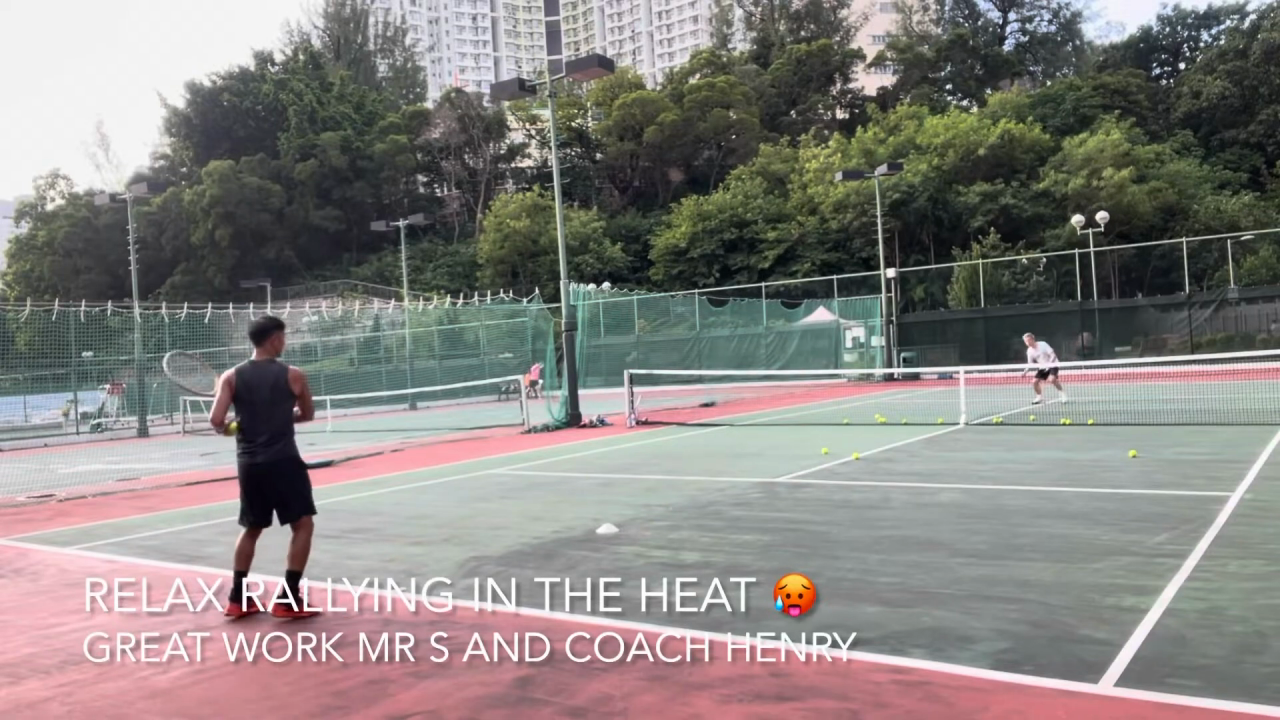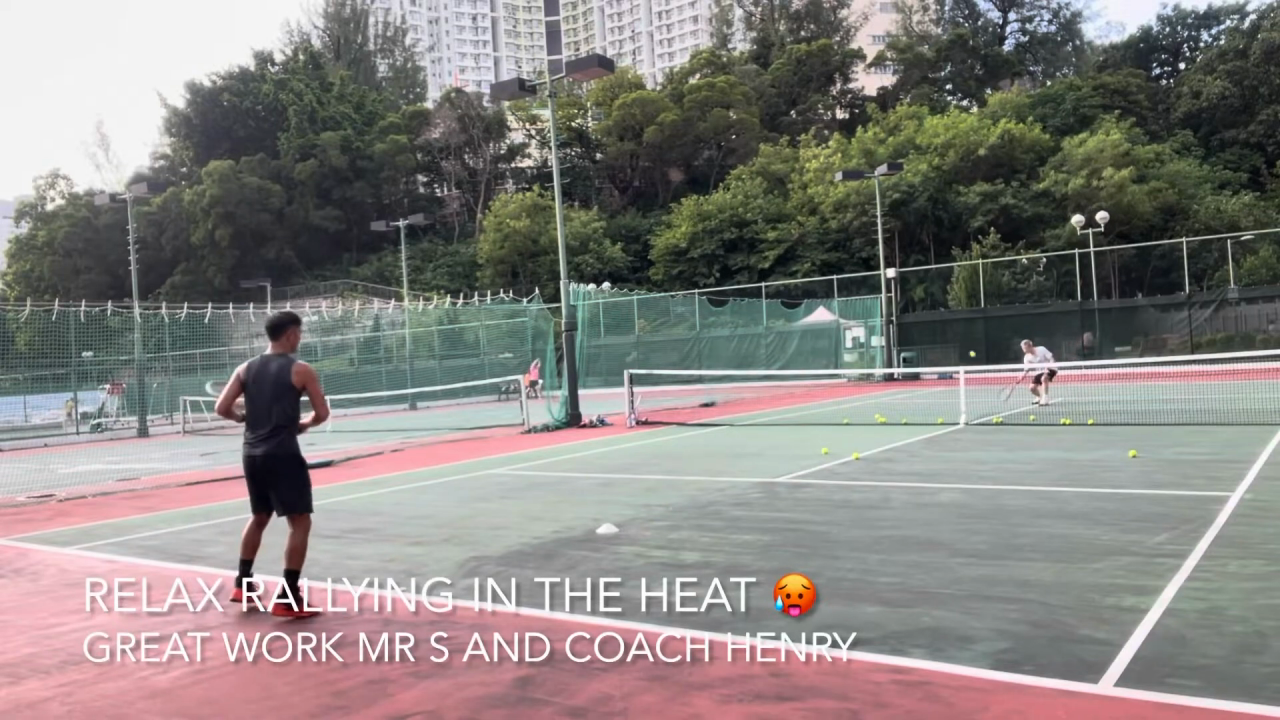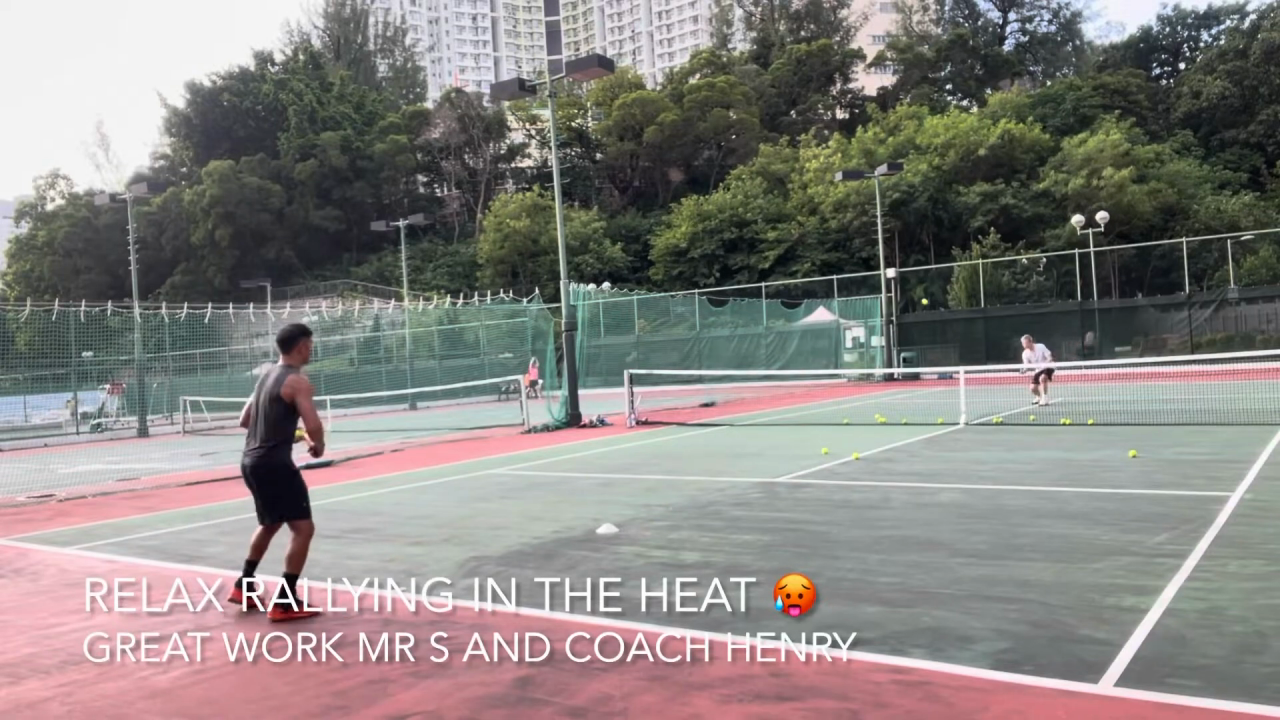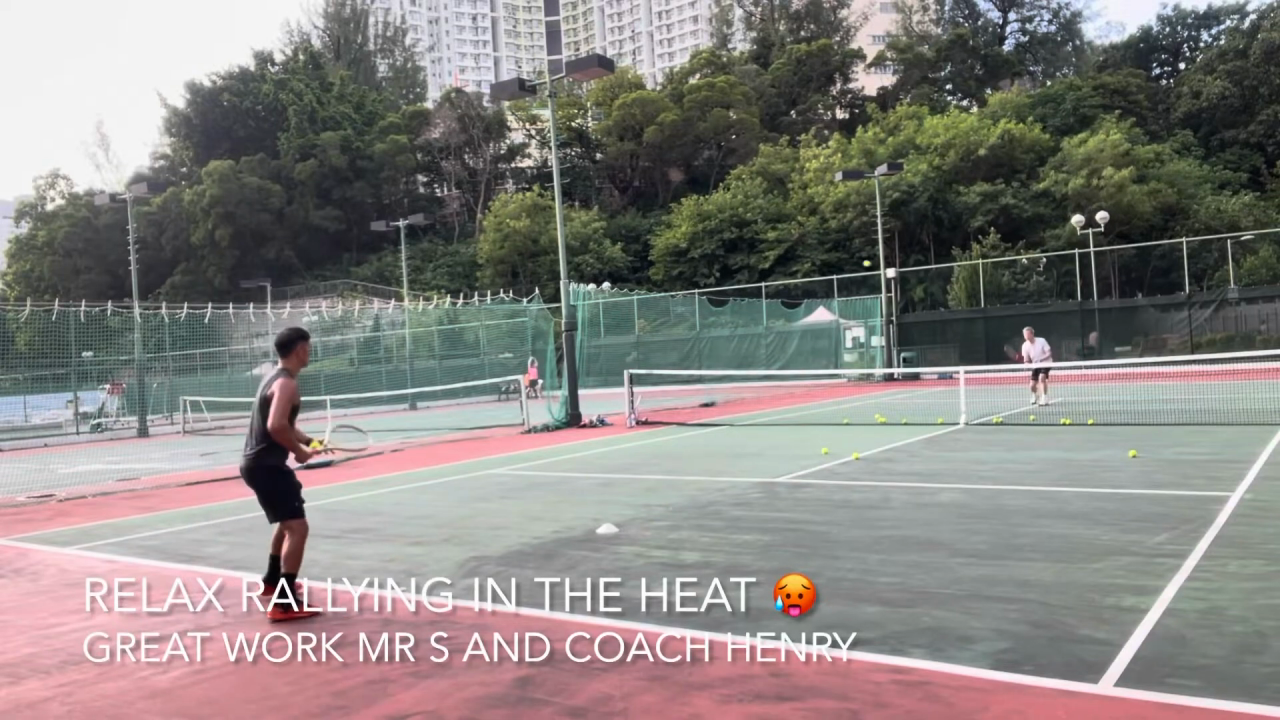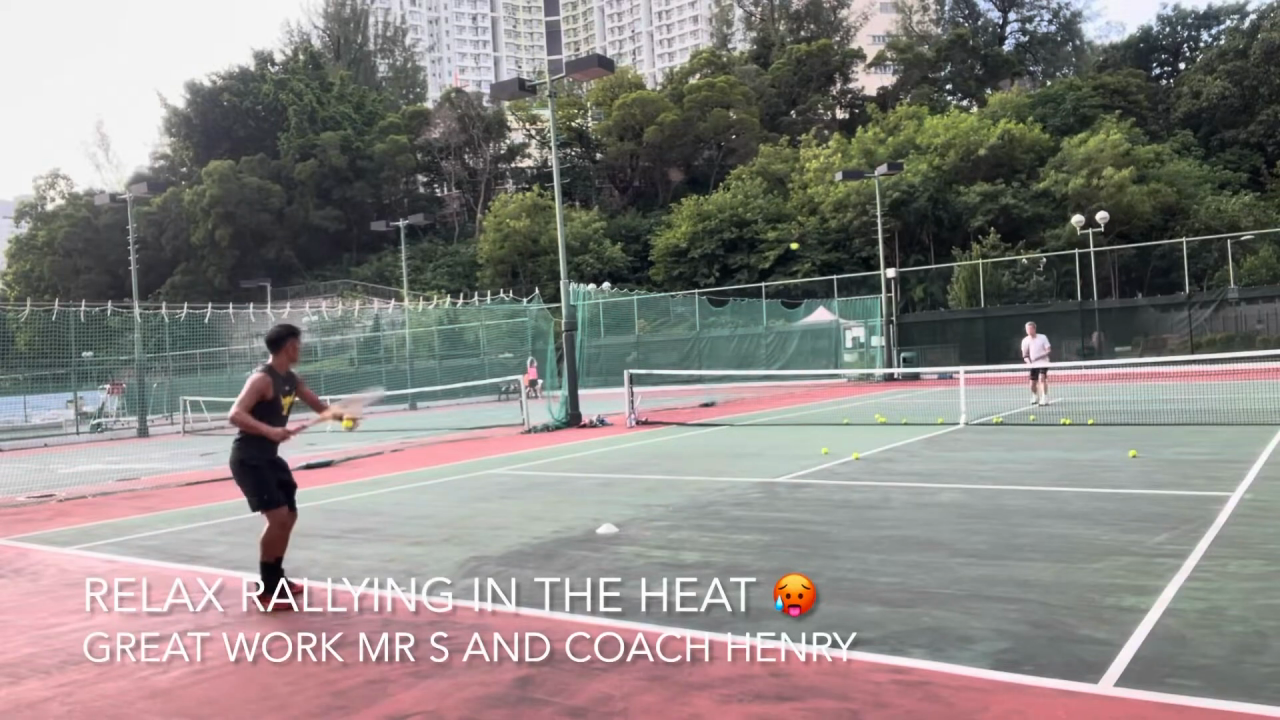
dt=0.2s
person 1, frame 1
left shoulder: (231, 377)
right shoulder: (293, 375)
left elbow: (216, 420)
right elbow: (307, 414)
left wrist: (230, 428)
left hip: (249, 465)
right hip: (284, 462)
left knee: (251, 530)
right knee: (303, 526)
left ankle: (238, 598)
right ankle: (287, 600)
person 1, frame 2
left shoulder: (246, 369)
right shoulder: (301, 370)
left elbow: (222, 408)
right elbow: (322, 413)
right wrist: (301, 424)
left hip: (252, 455)
right hip: (283, 455)
left knee: (259, 517)
right knee: (300, 523)
left ankle: (242, 584)
right ankle: (287, 599)
person 1, frame 3
left shoulder: (266, 377)
right shoulder: (297, 382)
left elbow: (245, 420)
right elbow: (313, 426)
right wrist: (318, 444)
left hip: (251, 462)
right hip: (274, 465)
left knee: (270, 523)
right knee: (303, 528)
left ankle: (243, 585)
right ankle: (284, 601)
person 1, frame 4
left shoulder: (275, 379)
right shoulder: (286, 384)
right elbow: (275, 426)
left wrist: (306, 440)
right wrist: (299, 450)
left hip: (257, 463)
right hip: (266, 465)
left knee: (288, 520)
right knee: (298, 528)
left ankle: (273, 579)
right ankle: (284, 603)
person 1, frame 5
left shoulder: (291, 379)
right shoulder: (261, 379)
left elbow: (316, 404)
right elbow: (235, 415)
left wrist: (343, 416)
right wrist: (266, 431)
left hip: (268, 458)
right hip: (248, 459)
left knee: (288, 515)
right knee: (277, 518)
left ankle: (275, 579)
right ankle: (268, 590)
